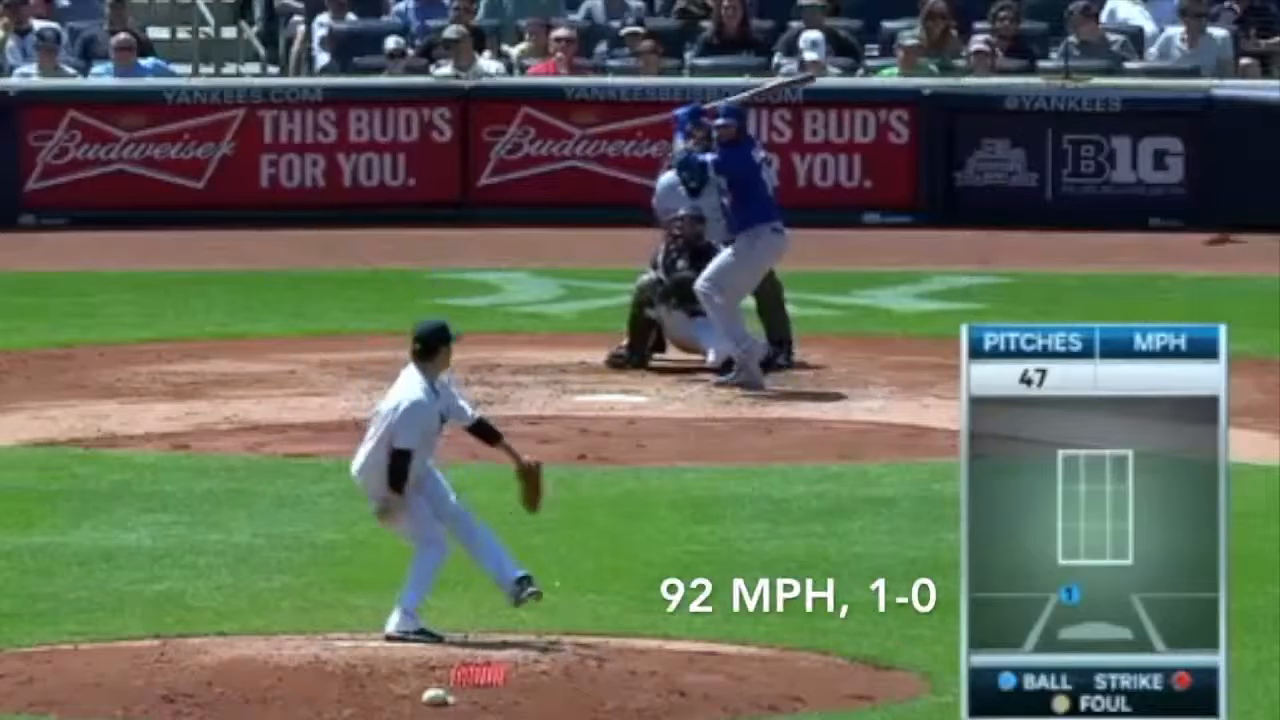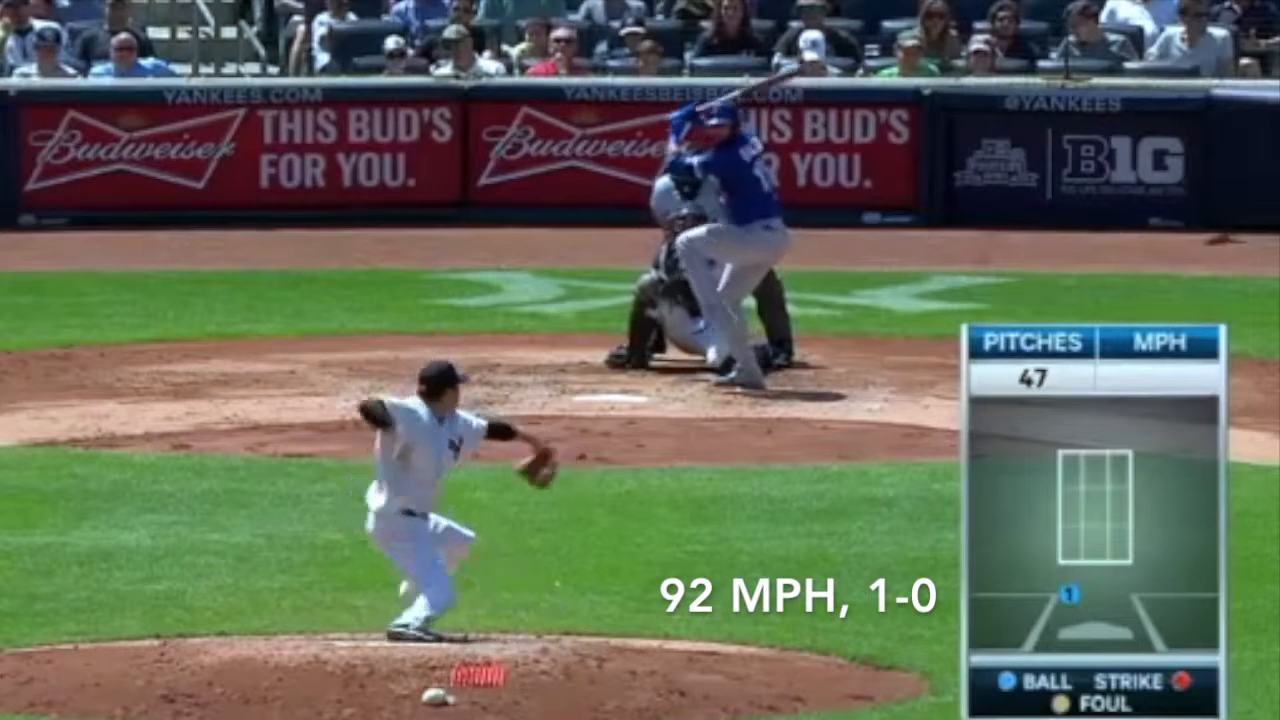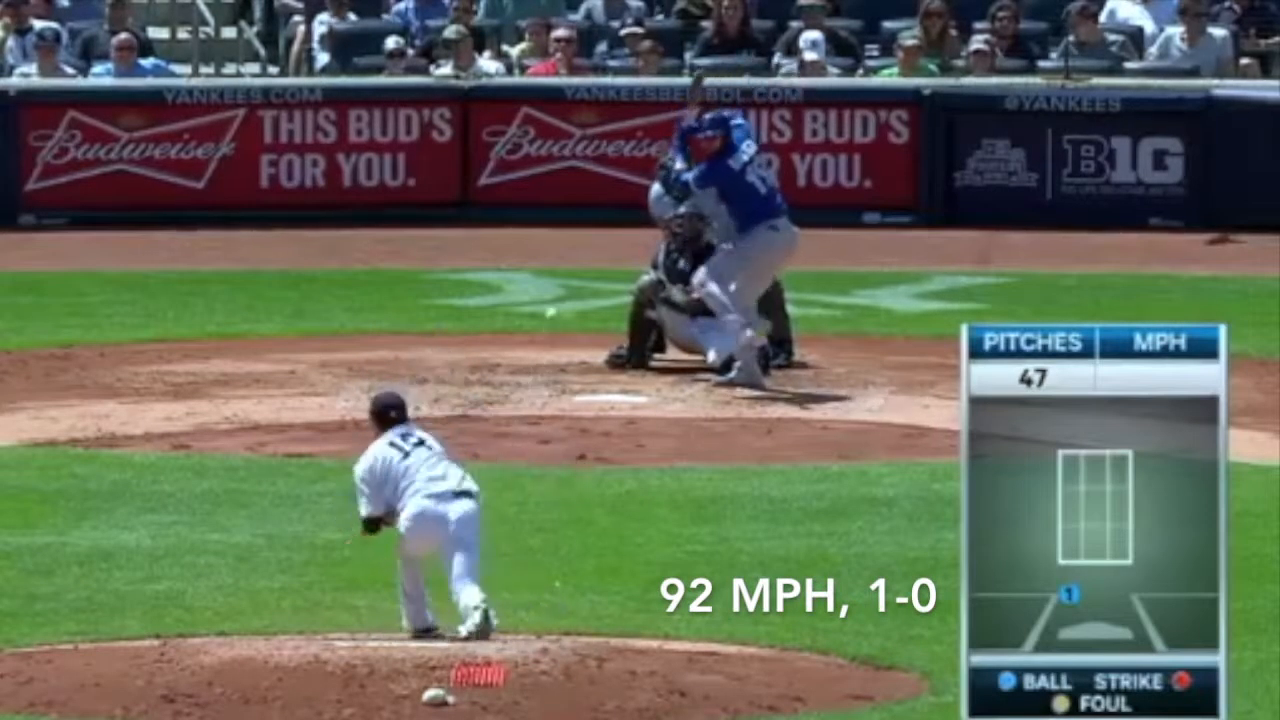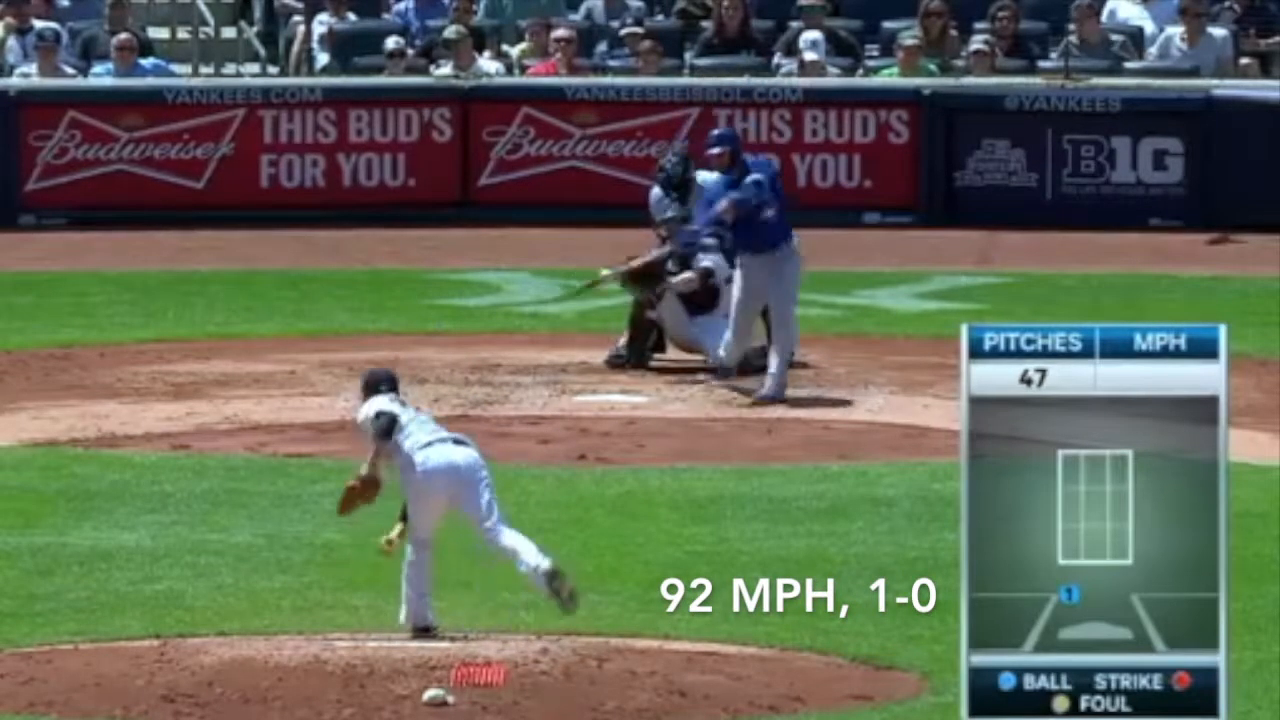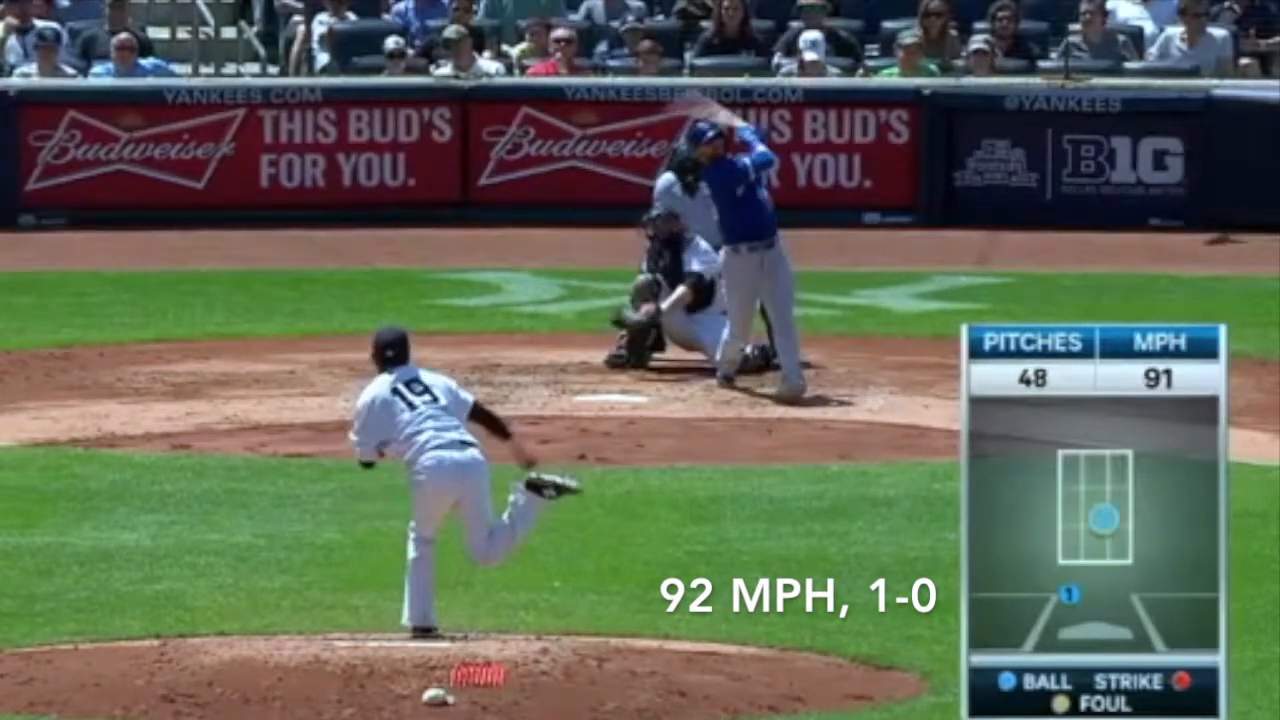
dt=0.3s
person 1, frame 1
left shoulder: (736, 155)
right shoulder: (745, 147)
right elbow: (720, 138)
left hip: (761, 237)
right hip: (762, 237)
left knee: (706, 287)
right knee: (723, 299)
left ankle: (748, 350)
right ankle: (747, 371)
person 1, frame 2
left shoulder: (723, 156)
right shoulder: (748, 140)
left elbow: (675, 166)
right elbow: (713, 133)
left wrist: (675, 130)
right wrist: (693, 118)
left hip: (757, 234)
right hip: (770, 235)
left knee: (687, 245)
right knee: (727, 298)
left ankle: (716, 317)
right ankle: (747, 371)
person 1, frame 3
left shoulder: (715, 168)
right shoulder: (744, 138)
left elbow: (675, 186)
right elbow: (736, 116)
left wrist: (679, 150)
right wrist: (699, 114)
left hip: (766, 235)
right hip: (781, 234)
left knee: (705, 281)
right knee: (739, 298)
left ankle: (743, 331)
right ankle: (747, 370)
person 1, frame 4
left shoulder: (761, 167)
right shoulder: (714, 187)
left elbow: (750, 196)
right elbow: (707, 218)
left wrist: (718, 216)
left hip: (782, 255)
right hip: (749, 262)
left knee: (782, 316)
right knee: (739, 332)
right ankle: (726, 361)
person 1, frame 5
left shoulder: (733, 164)
right shoulder: (719, 173)
right elbow: (767, 160)
left hip: (772, 251)
right hip: (741, 257)
left knee: (783, 317)
right knee: (740, 324)
right ankle: (726, 365)
person 2, frame 1
left shoulder: (439, 386)
right shoulder: (415, 397)
left elbow: (472, 421)
right elbow: (400, 455)
left wrist: (514, 454)
right wrist: (394, 502)
left hip: (416, 473)
right hip: (385, 482)
left knee: (466, 524)
right knee: (434, 546)
left ankle: (517, 583)
right ankle: (401, 624)
person 2, frame 2
left shoulder: (455, 421)
right shoulder: (411, 415)
left elbow: (489, 427)
right elbow: (370, 408)
right wrist: (379, 416)
left hip: (415, 517)
right hip: (395, 522)
left knee: (461, 543)
left ankle: (418, 589)
person 2, frame 3
left shoulder: (369, 462)
right shoulder: (426, 438)
left elbow: (372, 523)
left wrist: (381, 519)
left hip: (423, 514)
right hip: (464, 508)
left knee: (410, 557)
left ankle: (420, 623)
right ankle: (476, 610)
person 2, frame 4
left shoulder: (372, 410)
right shoulder: (410, 413)
left elbow: (386, 419)
left wrist: (371, 464)
right wrist: (401, 526)
left hip: (429, 465)
right hip: (467, 458)
left knee: (420, 543)
right knee: (496, 529)
left ankle: (419, 621)
right ankle: (542, 570)
person 2, frame 5
left shoulder: (371, 397)
right shoulder: (436, 380)
left elbow: (366, 458)
right elbow: (479, 412)
left wrist: (388, 445)
right wrist: (515, 443)
left hip: (432, 467)
right hip: (472, 460)
left knee: (421, 540)
right knee: (488, 548)
left ankle: (420, 622)
right ankle: (532, 493)
person 3, frame 1
left shoulder: (714, 255)
right shoulder: (665, 251)
right wrist: (630, 339)
left hip: (709, 323)
left knee: (723, 360)
right knee: (646, 283)
person 3, frame 2
right shoulder: (667, 251)
right hip: (681, 328)
left knee: (724, 359)
right knee: (649, 283)
left ankle: (768, 353)
right ankle: (636, 352)
person 3, frame 3
left shoulder: (717, 254)
right shoulder: (667, 251)
left elbow: (734, 298)
right elbow: (648, 293)
left wrist: (704, 299)
left hip: (714, 325)
right hip: (683, 327)
left knee: (725, 359)
right knee: (649, 284)
left ankle: (766, 351)
right ankle: (636, 350)
person 3, frame 4
left shoulder: (703, 251)
right shoulder: (663, 253)
left elbow: (699, 278)
left wrist: (666, 282)
right wrist: (631, 334)
left hip: (714, 322)
right hip: (683, 325)
left knee: (728, 361)
right knee: (648, 288)
left ankle: (760, 354)
right ankle: (635, 352)
person 3, frame 5
left shoulder: (695, 248)
right shoulder: (654, 253)
left elbow: (692, 286)
right elbow: (646, 296)
left wrist: (659, 310)
right wrist: (633, 330)
left hip: (711, 317)
right hip: (680, 322)
right knee: (645, 284)
left ankle: (763, 353)
right ankle: (634, 350)
